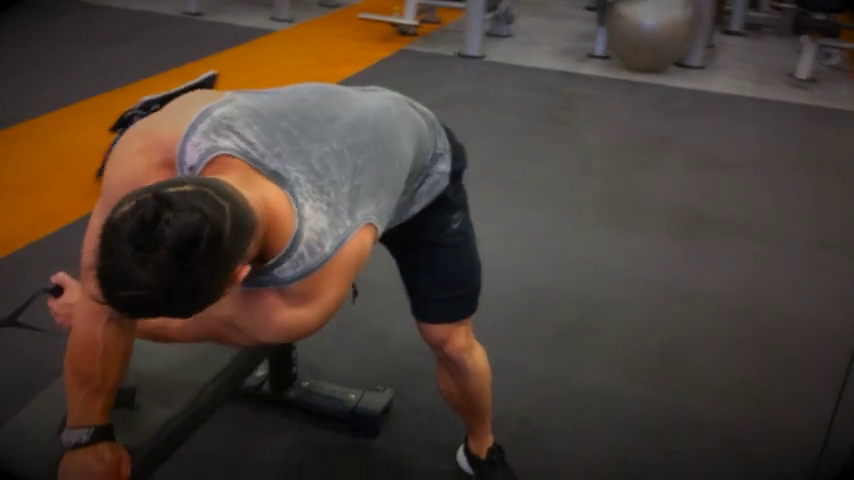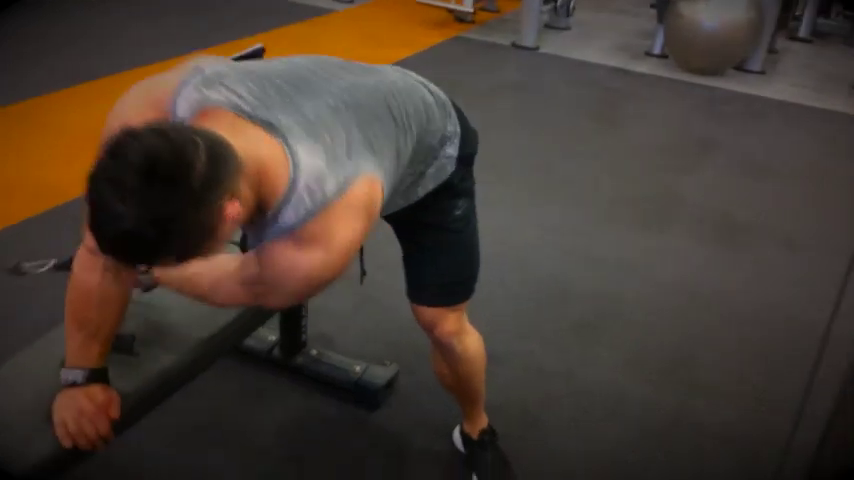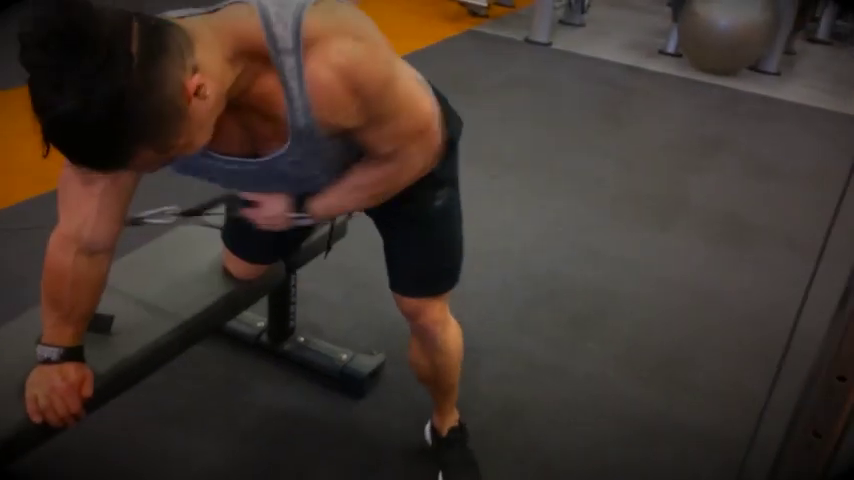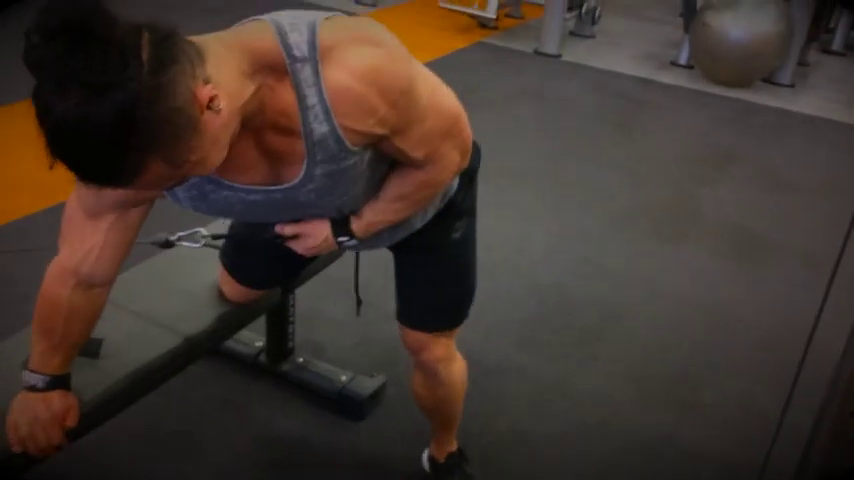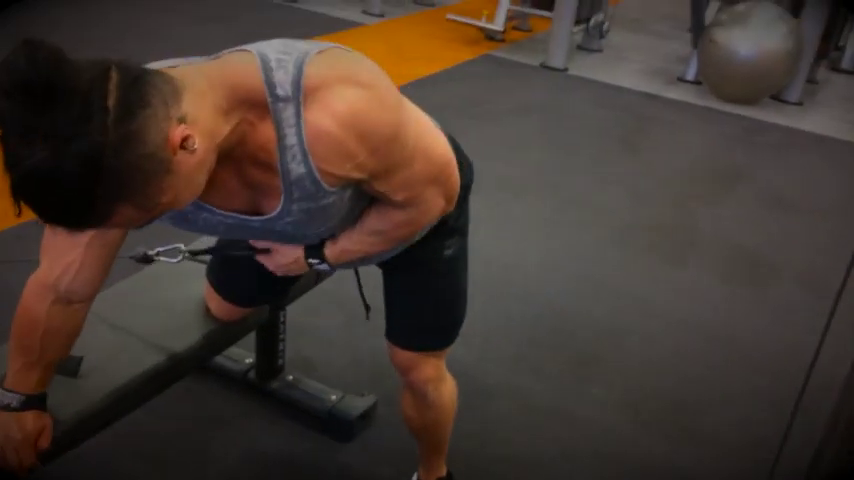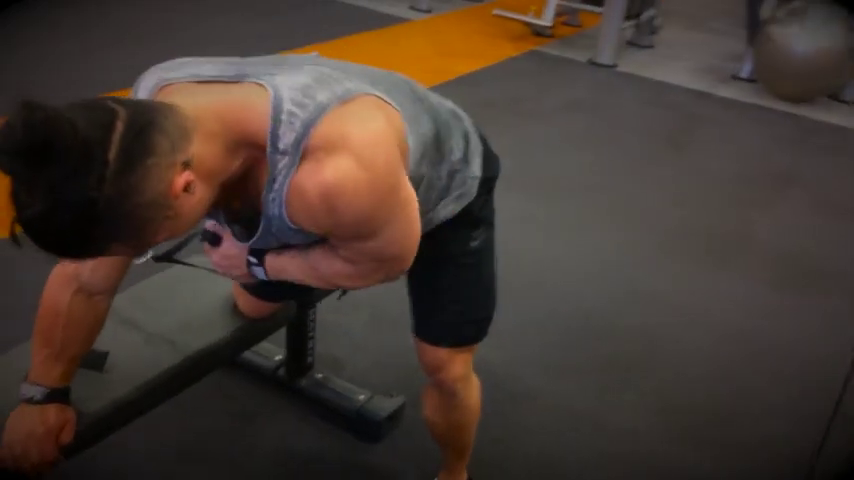
dt=0.3s
person 1, frame 1
right shoulder: (150, 153)
left elbow: (215, 323)
right elbow: (103, 300)
left wrist: (106, 312)
right wrist: (87, 434)
left hip: (421, 172)
right hip: (334, 143)
left knee: (450, 341)
person 1, frame 2
left shoulder: (325, 236)
right shoulder: (147, 114)
left elbow: (253, 285)
right elbow: (102, 254)
left wrist: (154, 270)
right wrist: (82, 374)
left hip: (430, 154)
right hip: (343, 116)
left knee: (443, 324)
right knee: (270, 253)
left ankle: (476, 432)
person 1, frame 3
left shoulder: (328, 65)
right shoulder: (118, 99)
left elbow: (417, 145)
right elbow: (82, 241)
left wrist: (306, 206)
right wrist: (58, 354)
left hip: (408, 158)
left knee: (426, 315)
right knee: (240, 270)
left ankle: (446, 428)
person 1, frame 4
left shoulder: (350, 75)
right shoulder: (133, 130)
left elbow: (448, 148)
right elbow: (81, 272)
left wrist: (348, 229)
right wrist: (43, 382)
left hip: (426, 189)
left knee: (430, 350)
right knee: (236, 291)
person 1, frame 5
left shoulder: (333, 114)
right shoulder: (110, 146)
left elbow: (432, 190)
right elbow: (61, 288)
left wrist: (320, 253)
left hip: (421, 195)
left knee: (417, 368)
right knee: (223, 308)
person 1, frame 6
left shoulder: (335, 172)
right shoulder: (128, 134)
left elbow: (386, 260)
right elbow: (84, 279)
left wrist: (258, 263)
right wrist: (43, 394)
left hip: (445, 185)
right hip: (332, 196)
left knee: (445, 367)
right knee: (252, 305)
